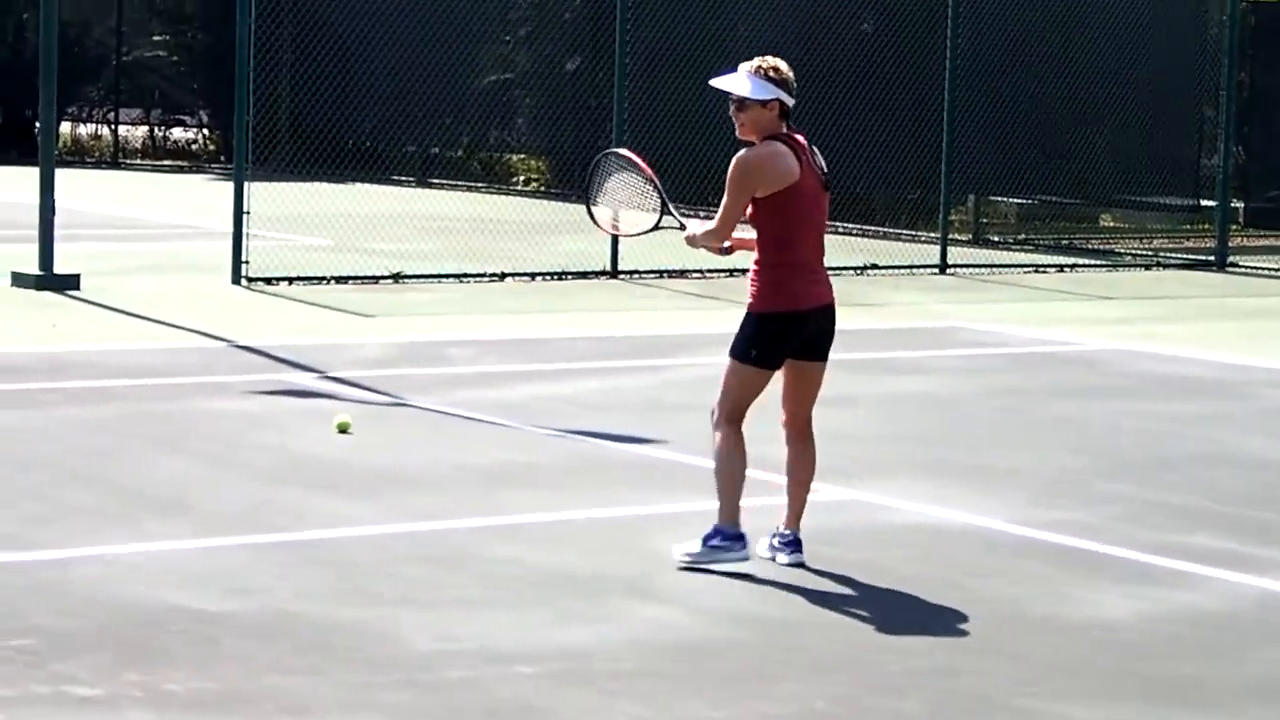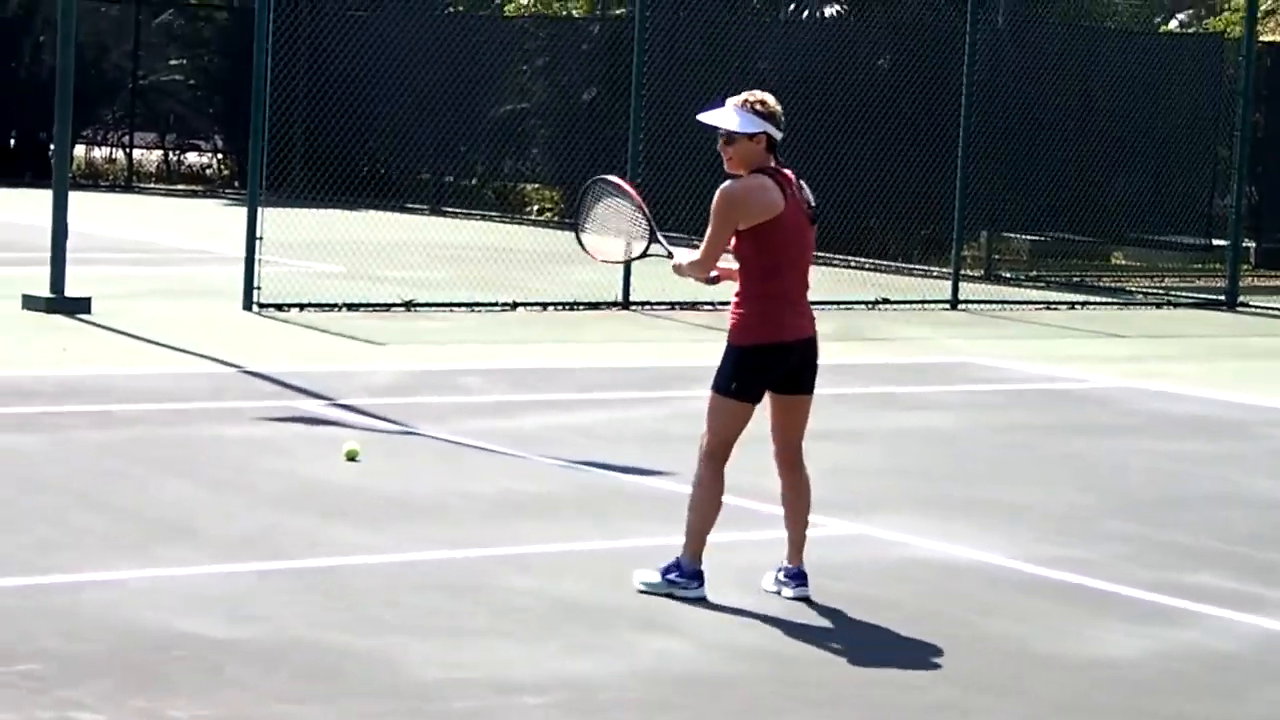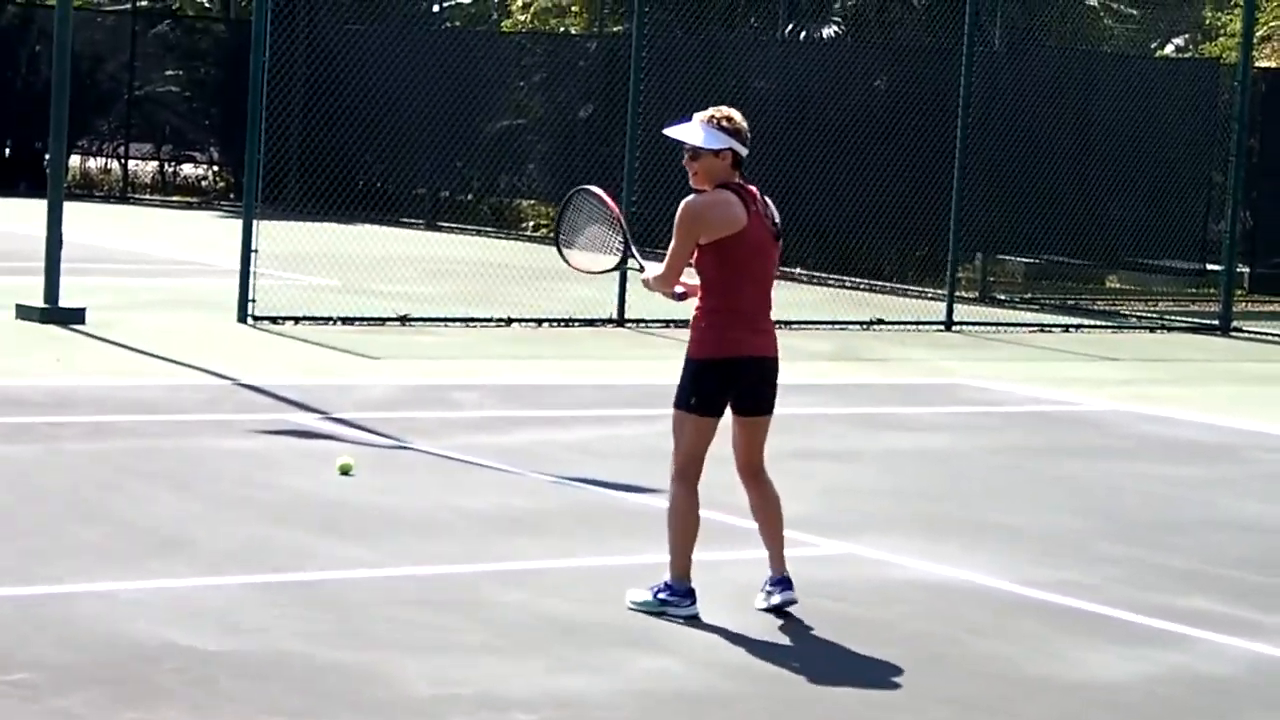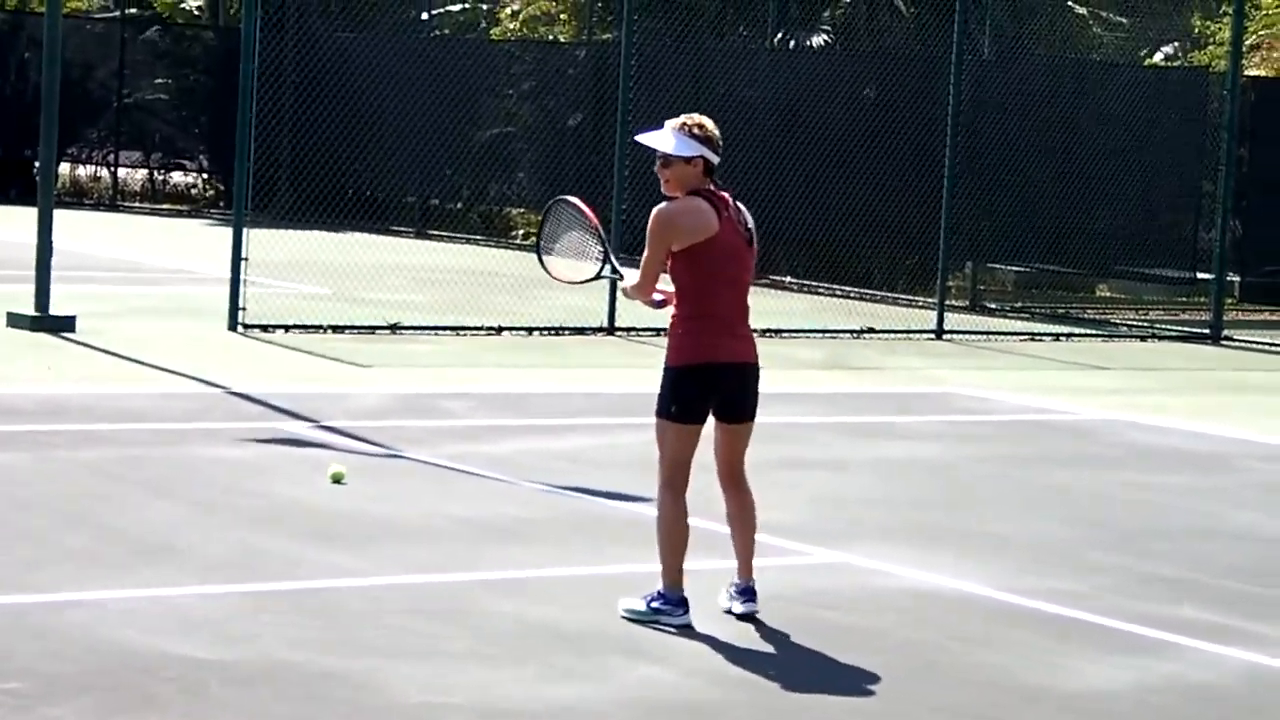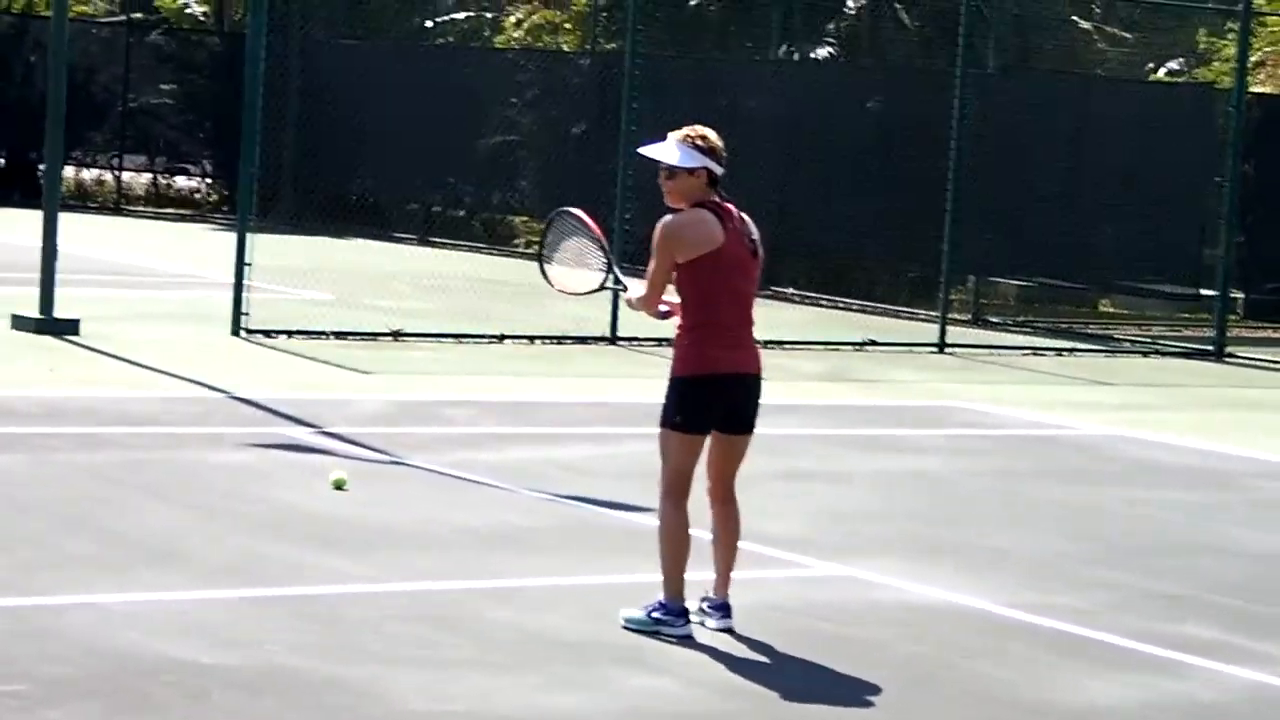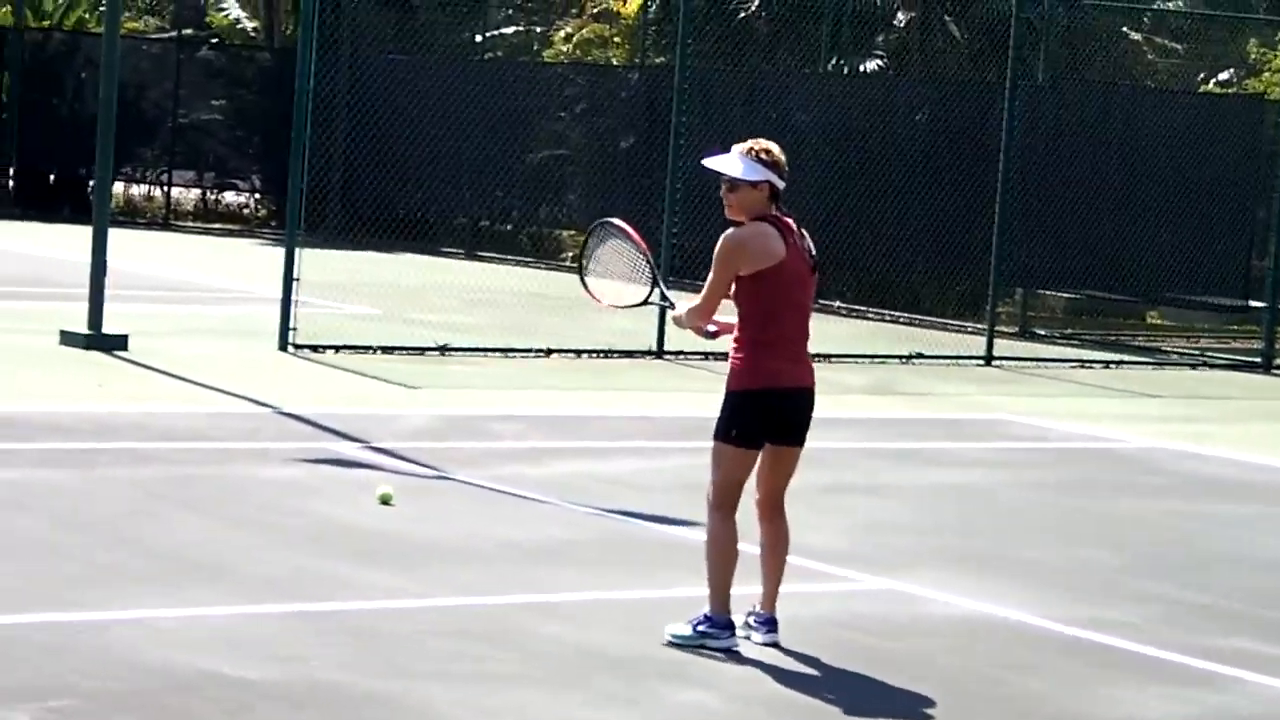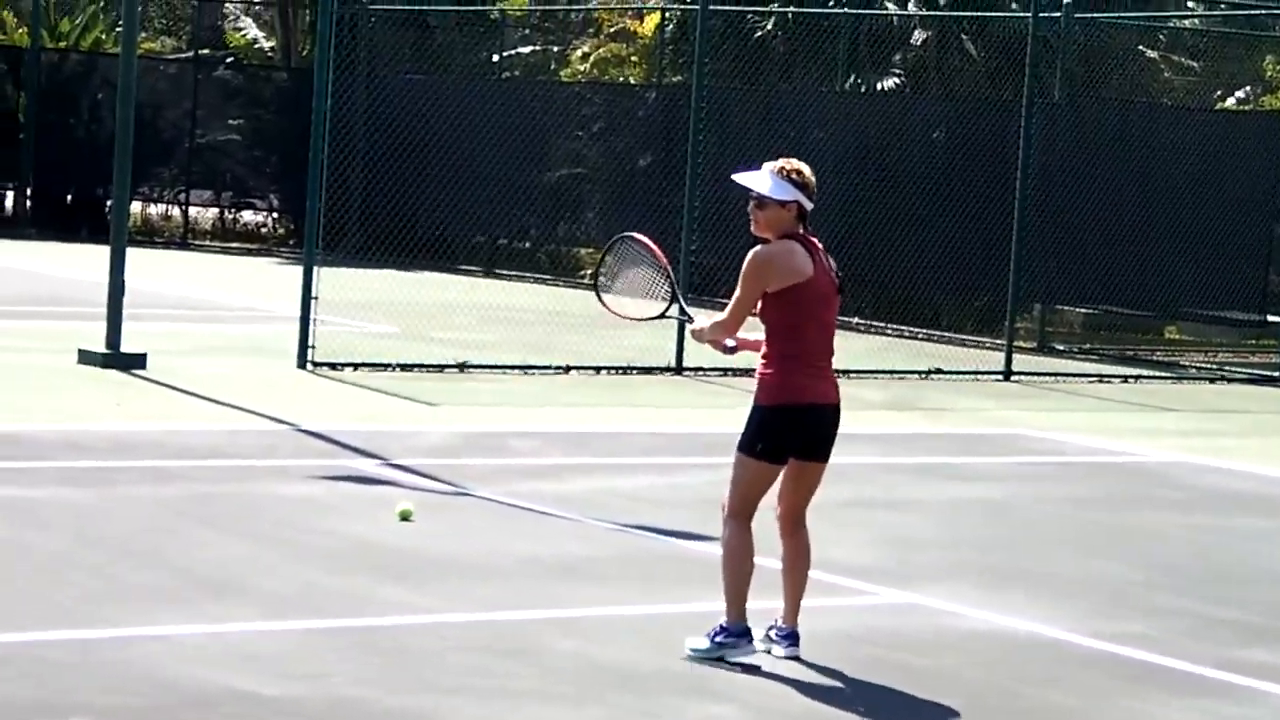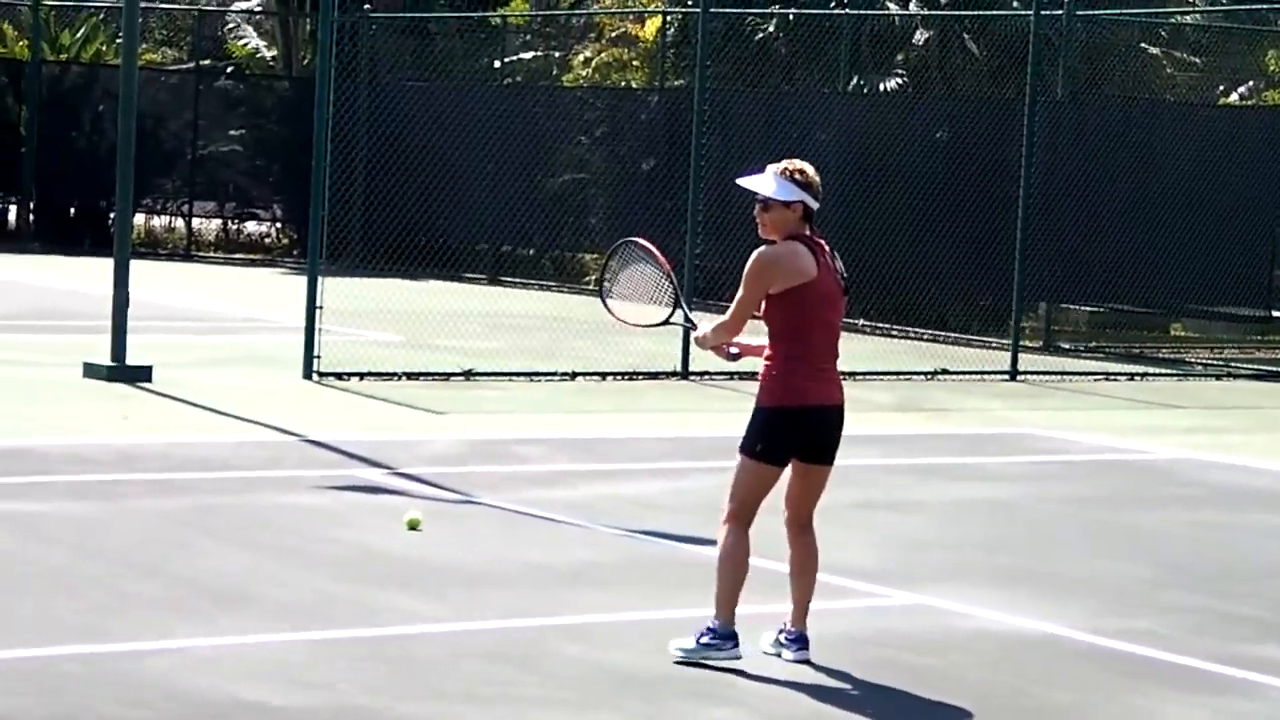
dt=0.2s
person 1, frame 1
left shoulder: (753, 160)
right shoulder: (808, 155)
left elbow: (717, 233)
left wrist: (697, 236)
right wrist: (736, 240)
left hip: (776, 309)
right hip: (818, 306)
left knee: (726, 418)
right knee: (796, 423)
left ankle: (727, 532)
right ankle: (790, 536)
person 1, frame 2
left shoulder: (737, 193)
right shoulder: (798, 189)
left elbow: (703, 264)
left wrist: (684, 265)
right wrist: (726, 270)
left hip: (755, 341)
right hip: (800, 339)
left knee: (712, 456)
right knee: (790, 456)
left ankle: (688, 569)
right ankle: (793, 569)
person 1, frame 3
left shoulder: (699, 207)
right shoulder: (765, 207)
left elbow: (665, 279)
left wrist: (654, 278)
left hip: (714, 356)
right hip: (761, 355)
left knee: (684, 474)
right knee: (753, 469)
left ankle: (678, 589)
right ankle: (779, 578)
person 1, frame 4
left shoulder: (670, 214)
right shoulder: (738, 213)
left elbow: (642, 288)
left wrist: (633, 288)
left hip: (694, 362)
right hip: (741, 361)
left knee: (672, 482)
right knee: (733, 475)
left ankle: (671, 597)
right ankle: (744, 586)
person 1, frame 5
left shoulder: (676, 226)
right shoulder: (743, 225)
left elbow: (648, 298)
left wrist: (636, 301)
left hip: (699, 372)
right hip: (745, 372)
left knee: (673, 491)
right knee: (722, 489)
left ankle: (672, 608)
right ankle: (718, 600)
person 1, frame 6
left shoulder: (739, 240)
right shoulder: (798, 238)
left elbow: (702, 310)
left wrist: (683, 316)
right wrist: (723, 324)
left hip: (756, 386)
right hip: (798, 387)
left knee: (720, 503)
right knee: (770, 503)
left ankle: (718, 620)
right ankle: (764, 616)
person 1, frame 7
left shoulder: (767, 257)
right shoulder: (822, 258)
left elbow: (727, 324)
left wrist: (702, 331)
right wrist: (743, 341)
left hip: (783, 402)
right hip: (823, 403)
left knee: (736, 513)
right knee: (792, 518)
left ankle: (734, 628)
right ankle: (786, 630)
person 1, frame 8
left shoulder: (770, 258)
right shoulder: (828, 260)
left elbow: (728, 327)
left wrist: (704, 336)
right wrist: (747, 347)
left hip: (784, 404)
right hip: (828, 406)
left knee: (736, 517)
right knee: (799, 522)
left ankle: (722, 632)
right ankle: (795, 634)
